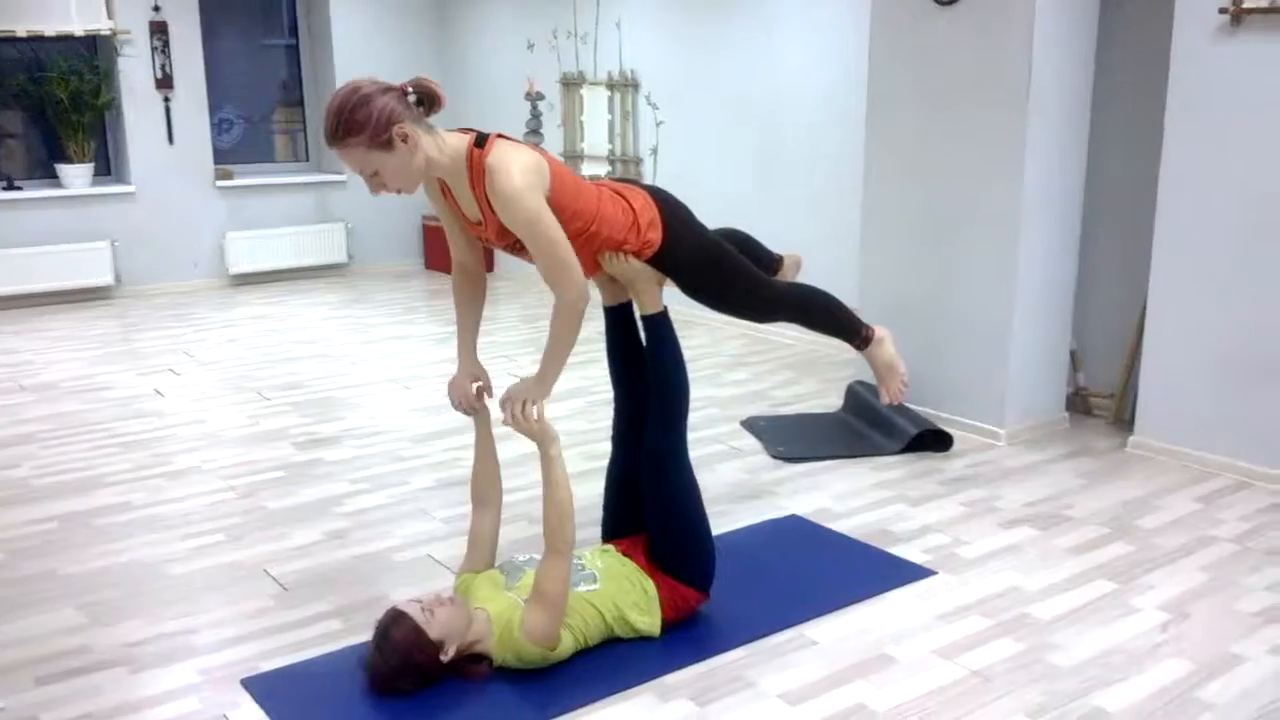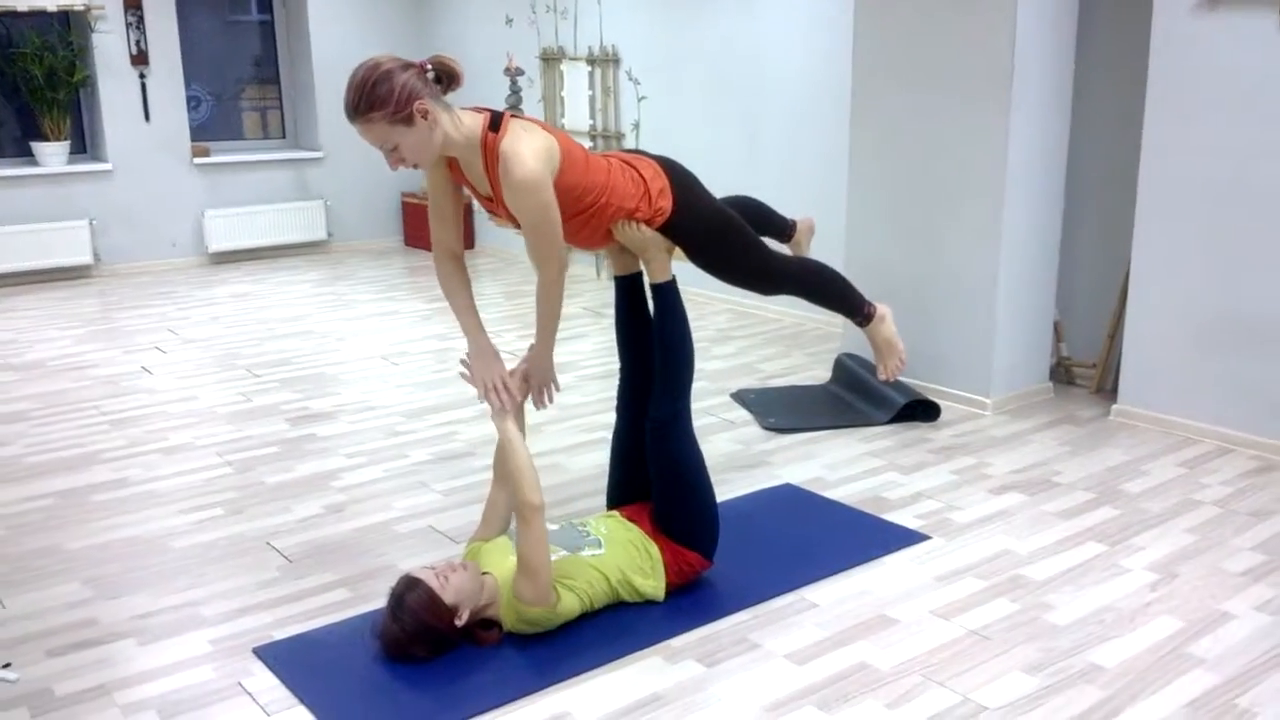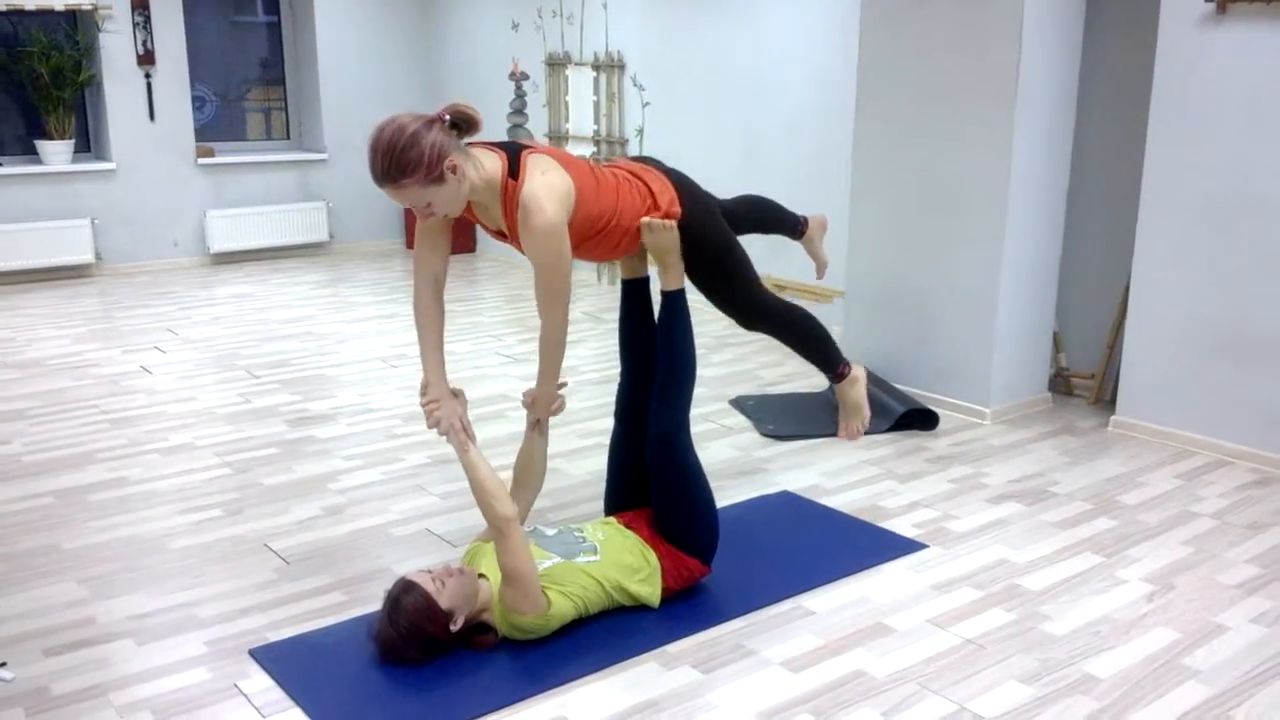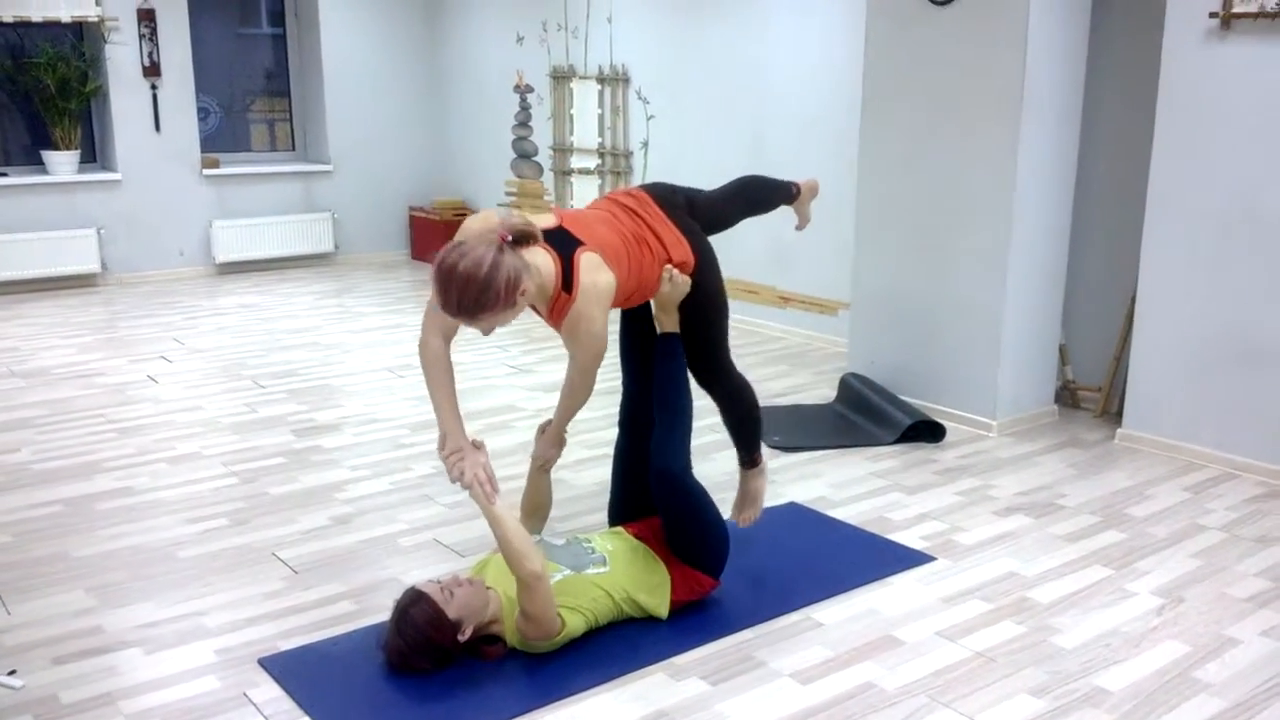
dt=0.7s
person 1, frame 1
left shoulder: (506, 179)
right shoulder: (439, 174)
left elbow: (573, 292)
right elbow: (468, 269)
left wrist: (541, 385)
right wrist: (466, 360)
left hip: (650, 230)
right hip: (612, 215)
left knee: (758, 301)
right knee: (716, 246)
left ankle: (871, 340)
person 1, frame 2
left shoulder: (519, 162)
right shoulder: (444, 150)
left elbow: (552, 275)
right elbow: (447, 253)
left wrist: (541, 360)
right wrist: (480, 347)
left hip: (659, 199)
right hip: (623, 187)
left knee: (765, 272)
right knee: (724, 214)
left ankle: (871, 316)
person 1, frame 3
left shoulder: (537, 203)
right shoulder: (446, 180)
left elbow: (555, 318)
right elbow: (428, 286)
left wrist: (544, 395)
right wrist: (437, 386)
left hip: (666, 206)
right hip: (627, 189)
left knee: (752, 307)
right knee: (726, 215)
left ankle: (845, 376)
right ankle: (806, 227)
person 1, frame 4
left shoulder: (586, 305)
right shoulder: (481, 235)
left elbow: (581, 379)
right elbow: (434, 337)
left wrist: (554, 434)
right wrist: (455, 438)
left hip: (677, 251)
right hip: (635, 208)
left knee: (713, 372)
right knee: (724, 201)
left ankle: (753, 468)
right ankle: (796, 190)
person 2, frame 1
left shoulder: (474, 593)
right shoulder: (523, 641)
left elbow: (485, 509)
right elbow: (559, 547)
left wrist: (481, 423)
right wrist: (549, 448)
left hip: (624, 558)
right hip: (668, 584)
right knee: (661, 446)
right ankle: (646, 298)
person 2, frame 2
left shoulder: (483, 559)
right shoulder: (527, 609)
left elbow: (507, 487)
right elbow: (530, 506)
left wrist: (514, 402)
right wrist: (503, 418)
left hip: (628, 525)
right hip: (674, 549)
right knee: (665, 415)
right ankle: (656, 266)
person 2, frame 3
left shoulder: (480, 562)
right shoulder: (519, 618)
left elbow: (522, 494)
right elbow: (505, 520)
left wrist: (536, 424)
right wrist: (461, 442)
left hip: (629, 530)
right hip: (674, 555)
right knee: (665, 429)
right ankle: (670, 271)
person 2, frame 4
left shoulder: (490, 574)
right shoulder: (528, 631)
left elbow: (530, 521)
right elbow: (532, 572)
left wrist: (541, 462)
right wrist: (483, 495)
left hip: (634, 538)
right hip: (687, 568)
right knee: (666, 466)
right ankle: (666, 321)
